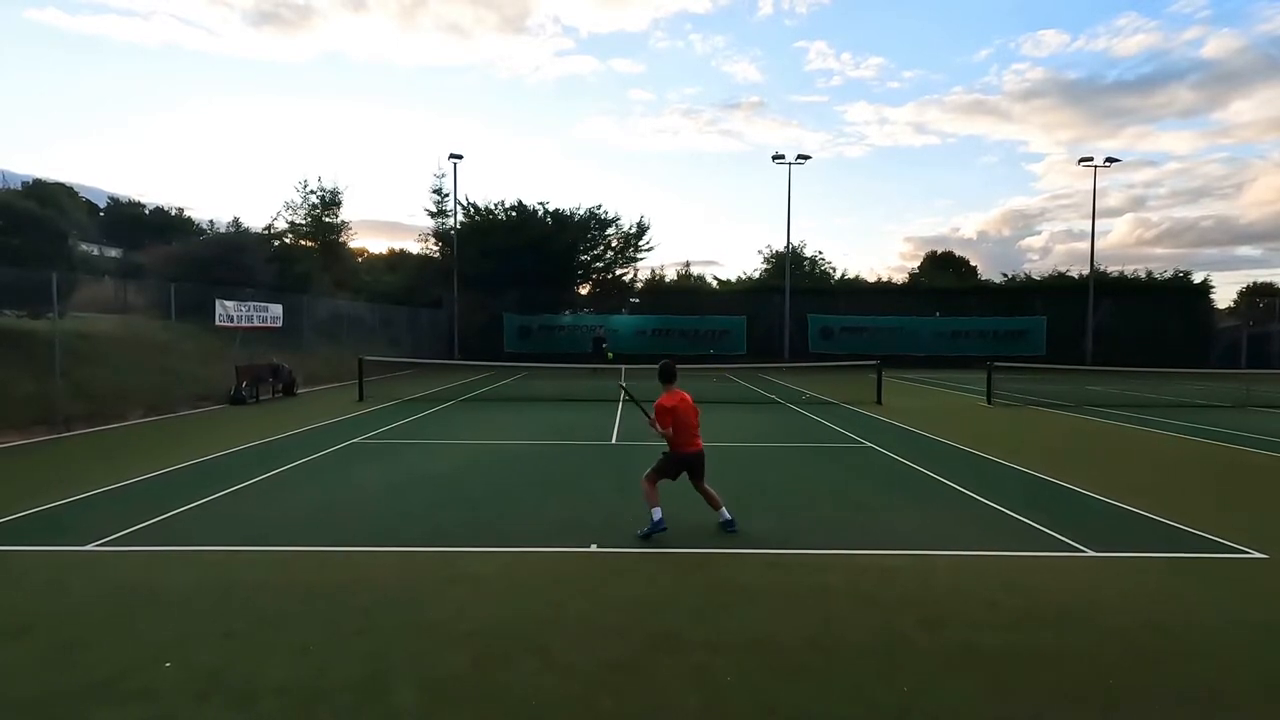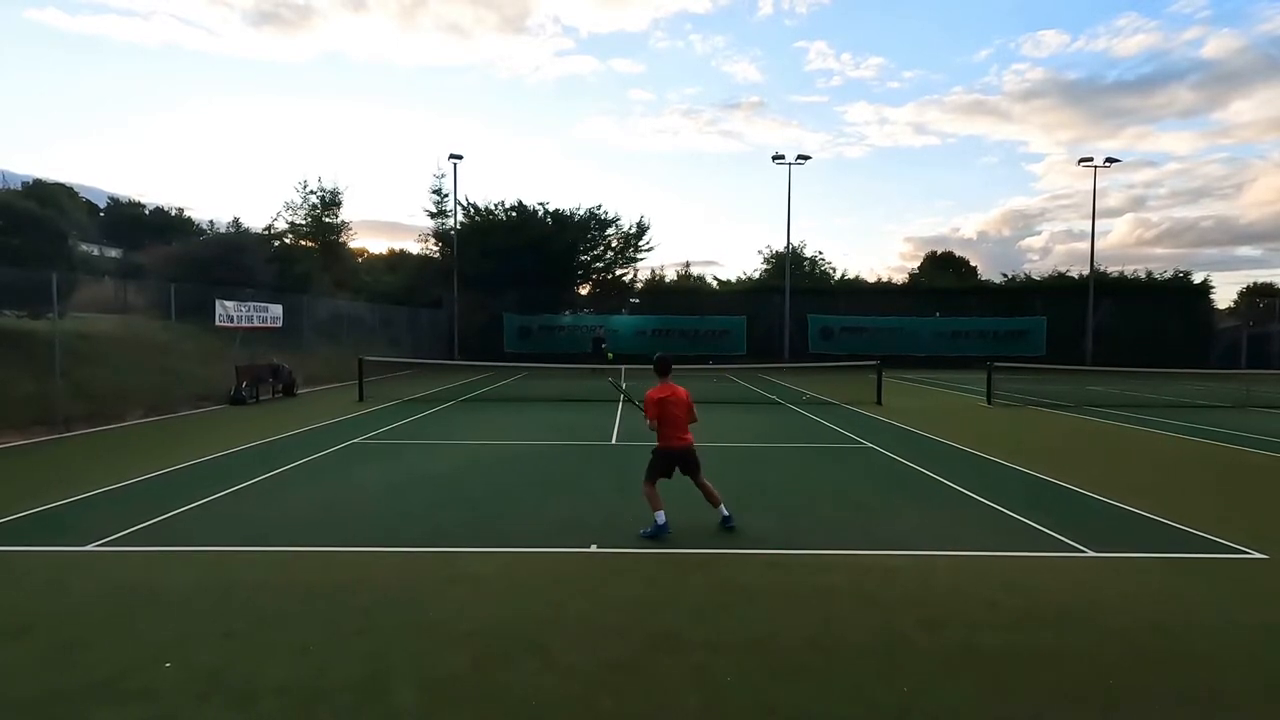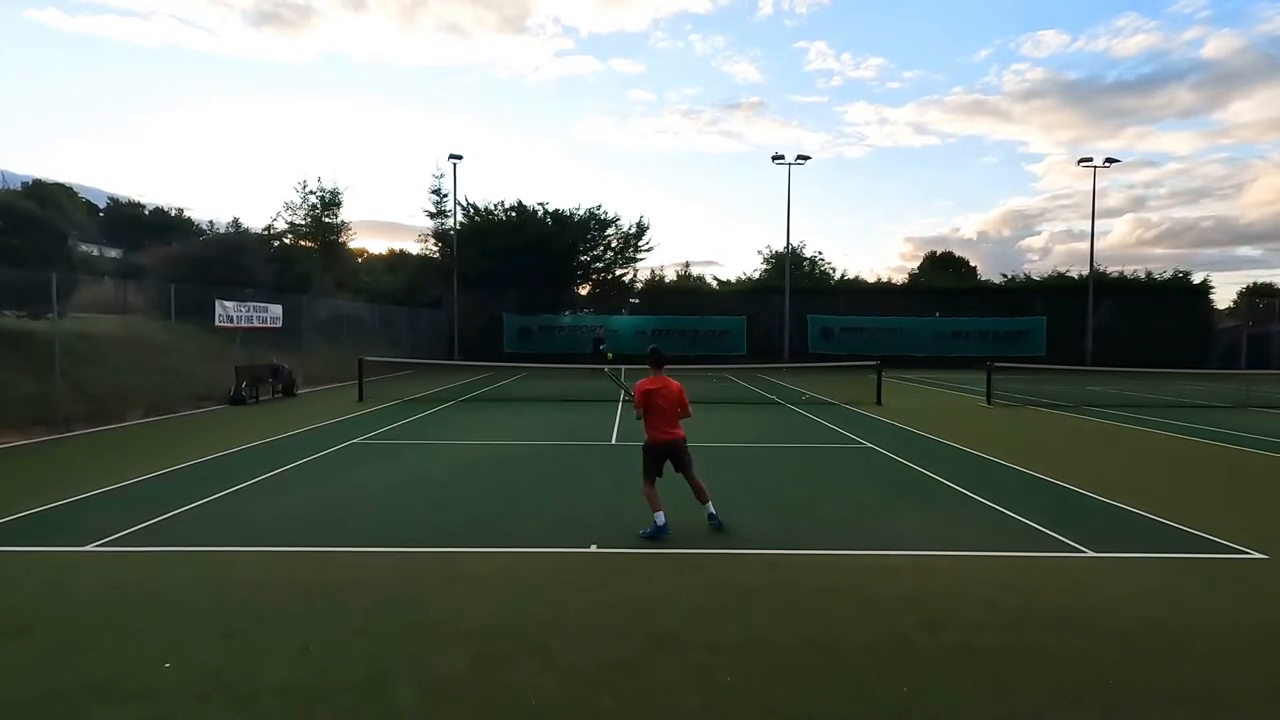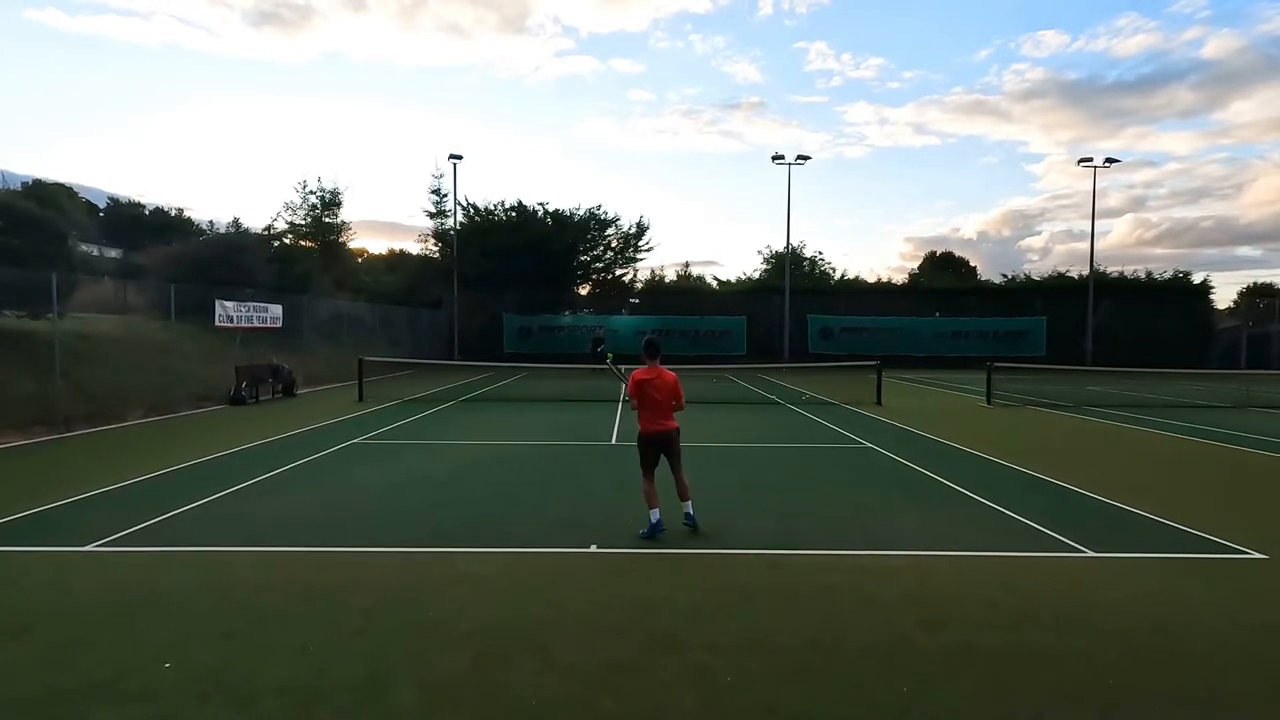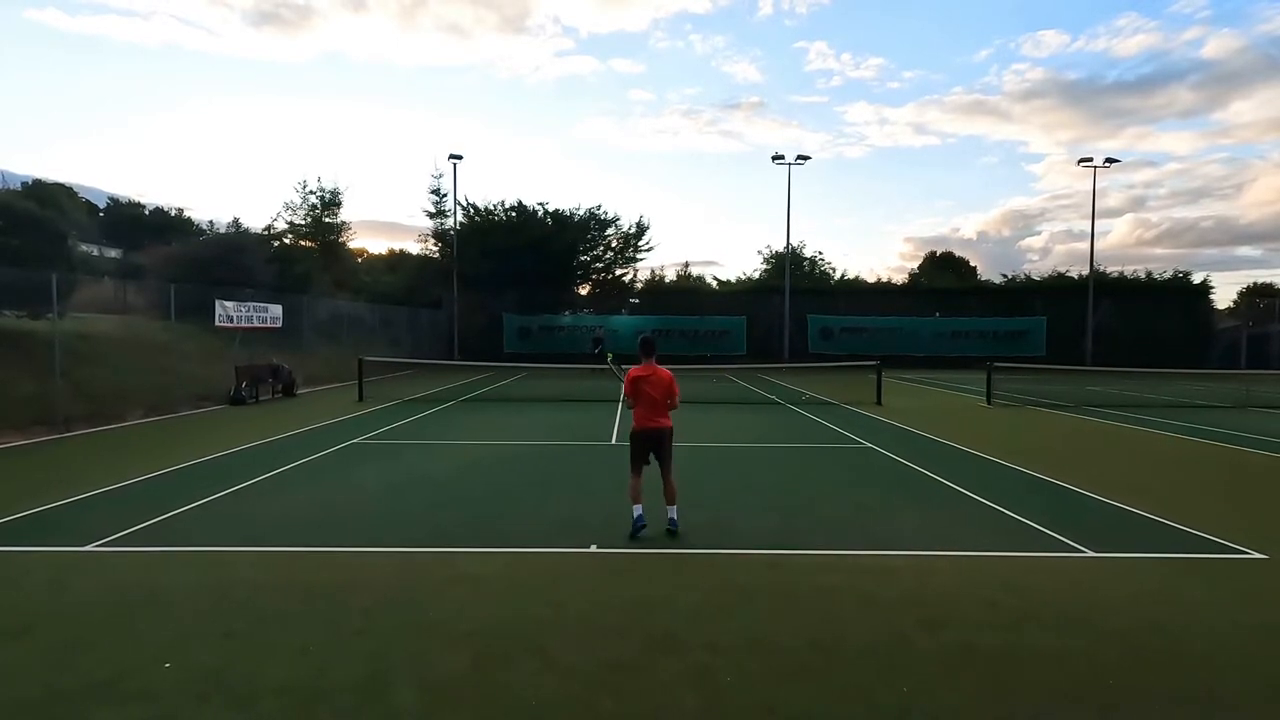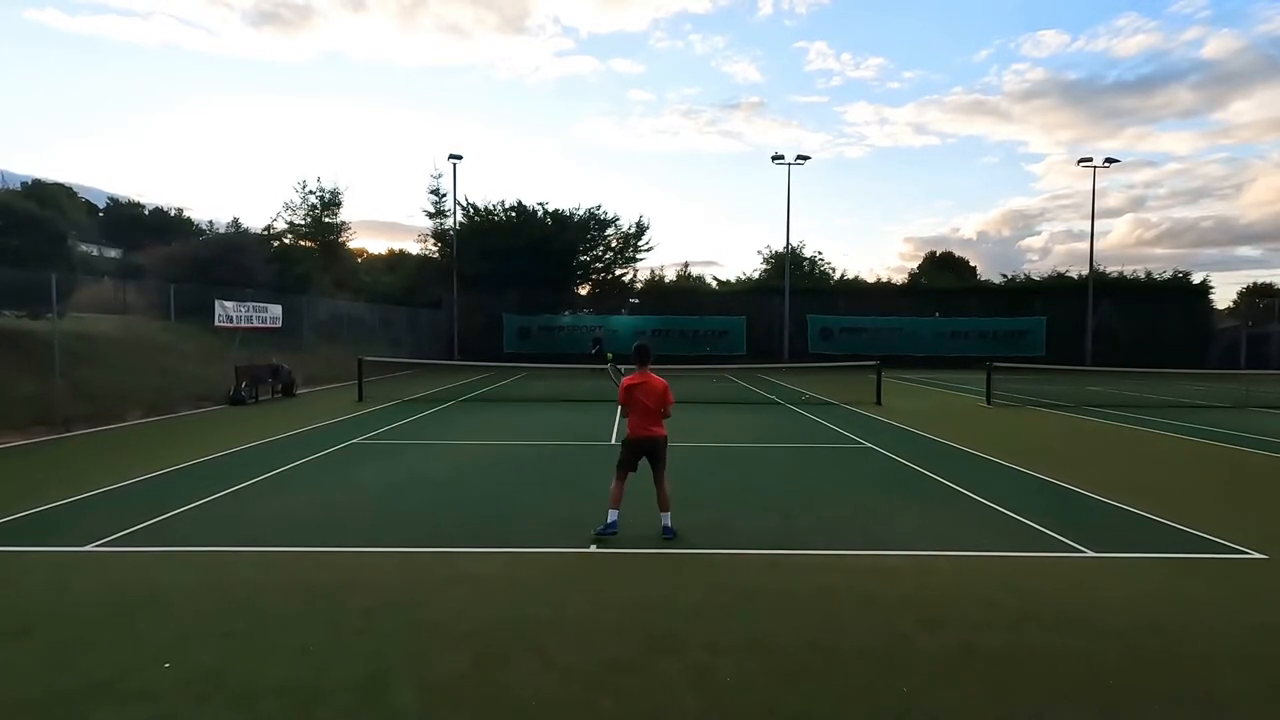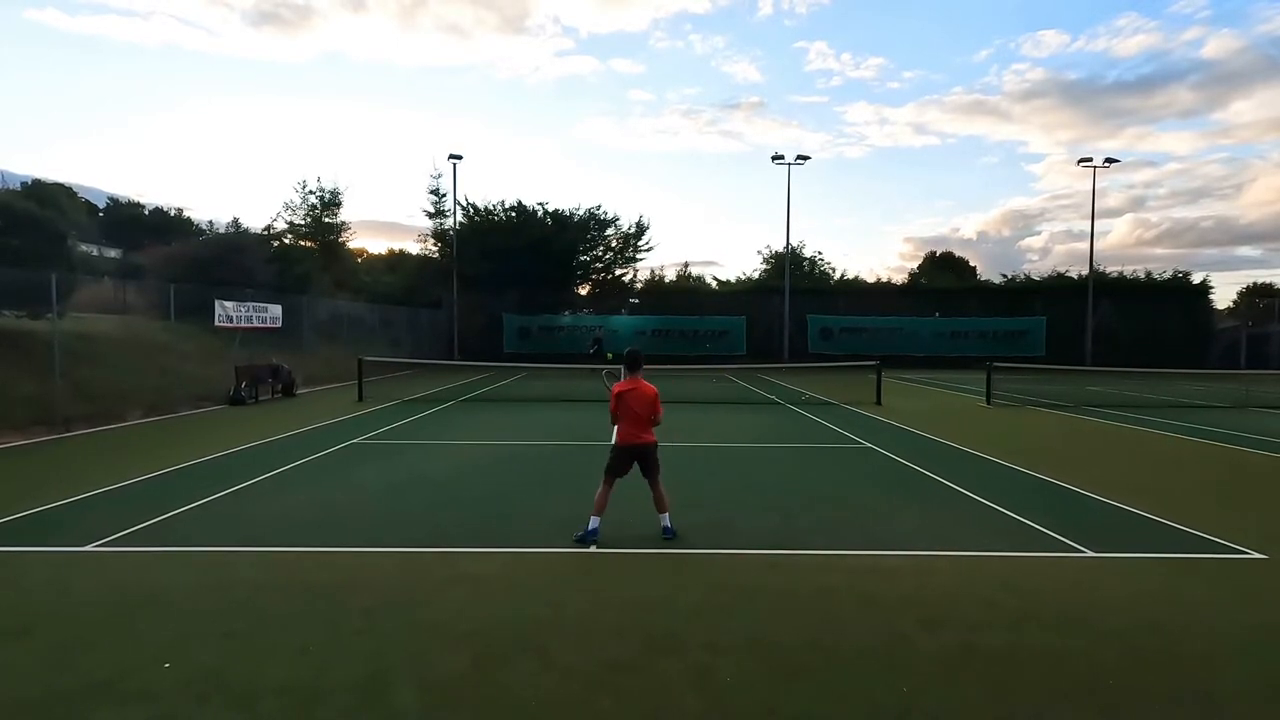
dt=0.1s
person 1, frame 1
left shoulder: (661, 404)
right shoulder: (687, 398)
left elbow: (668, 434)
left wrist: (657, 426)
left hip: (678, 453)
right hip: (697, 451)
left knee: (648, 480)
right knee: (701, 486)
left ankle: (657, 521)
right ankle: (727, 520)
person 1, frame 2
left shoulder: (651, 396)
right shoulder: (683, 392)
left elbow: (653, 426)
right elbow: (694, 418)
left wrist: (648, 420)
left hip: (667, 449)
right hip: (686, 445)
left knee: (649, 483)
right knee: (700, 481)
left ankle: (661, 523)
right ankle: (725, 516)
person 1, frame 3
left shoulder: (642, 387)
right shoulder: (676, 386)
left elbow: (640, 415)
right elbow: (687, 413)
left hip: (655, 442)
right hip: (677, 440)
left knee: (648, 483)
right knee: (692, 479)
left ankle: (660, 524)
right ankle: (712, 515)
person 1, frame 4
left shoulder: (637, 376)
right shoulder: (672, 377)
left elbow: (634, 405)
right elbow: (681, 405)
left hip: (648, 433)
right hip: (670, 431)
left knee: (648, 478)
right knee: (678, 473)
left ankle: (655, 522)
right ankle: (689, 514)
person 1, frame 5
left shoulder: (633, 375)
right shoulder: (668, 375)
left elbow: (630, 404)
right elbow: (675, 403)
left hip: (641, 431)
right hip: (664, 429)
left knee: (636, 474)
right knee: (667, 475)
left ankle: (638, 516)
right ankle: (672, 519)
person 1, frame 6
left shoulder: (627, 383)
right shoulder: (661, 384)
left elbow: (624, 413)
right elbow: (667, 413)
left hip: (635, 438)
right hip: (657, 438)
left knee: (619, 480)
right knee: (660, 481)
left ankle: (611, 522)
right ankle: (666, 526)
person 1, frame 7
left shoulder: (618, 389)
right shoulder: (651, 391)
left elbow: (614, 420)
right elbow: (657, 420)
left hip: (623, 445)
right hip: (647, 444)
left knee: (606, 486)
right knee: (656, 485)
left ankle: (592, 529)
right ankle: (666, 527)
